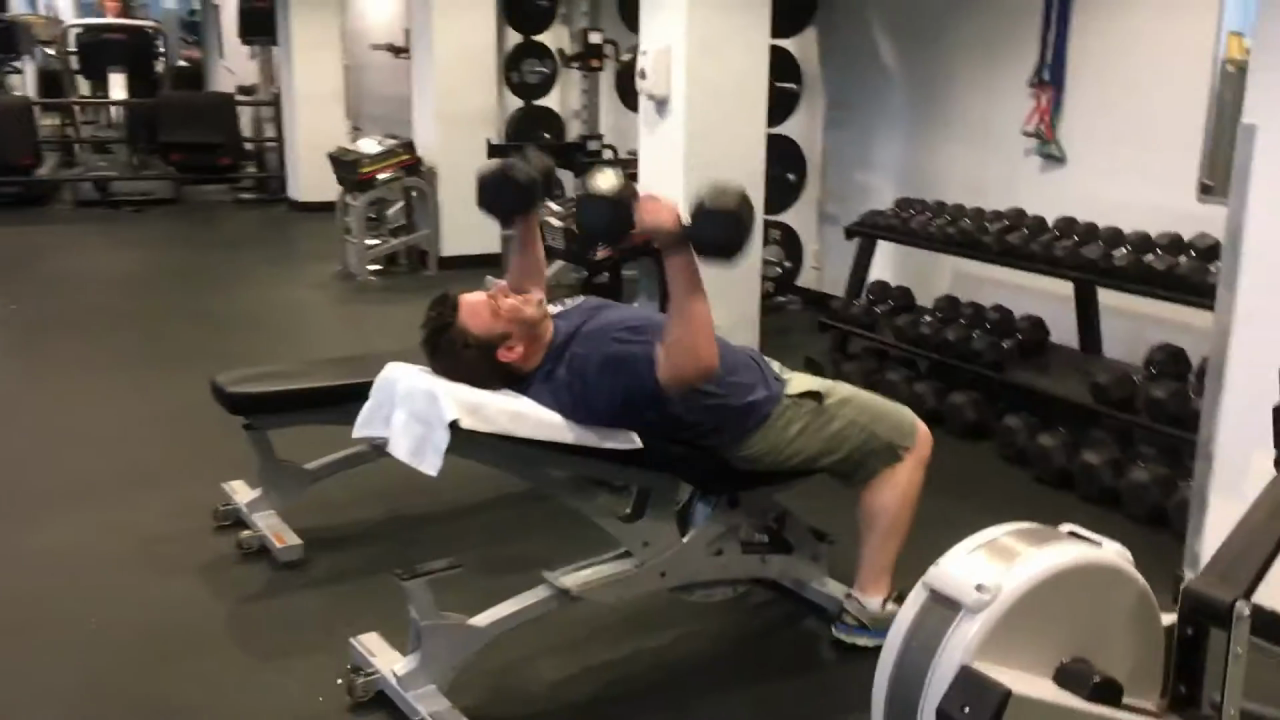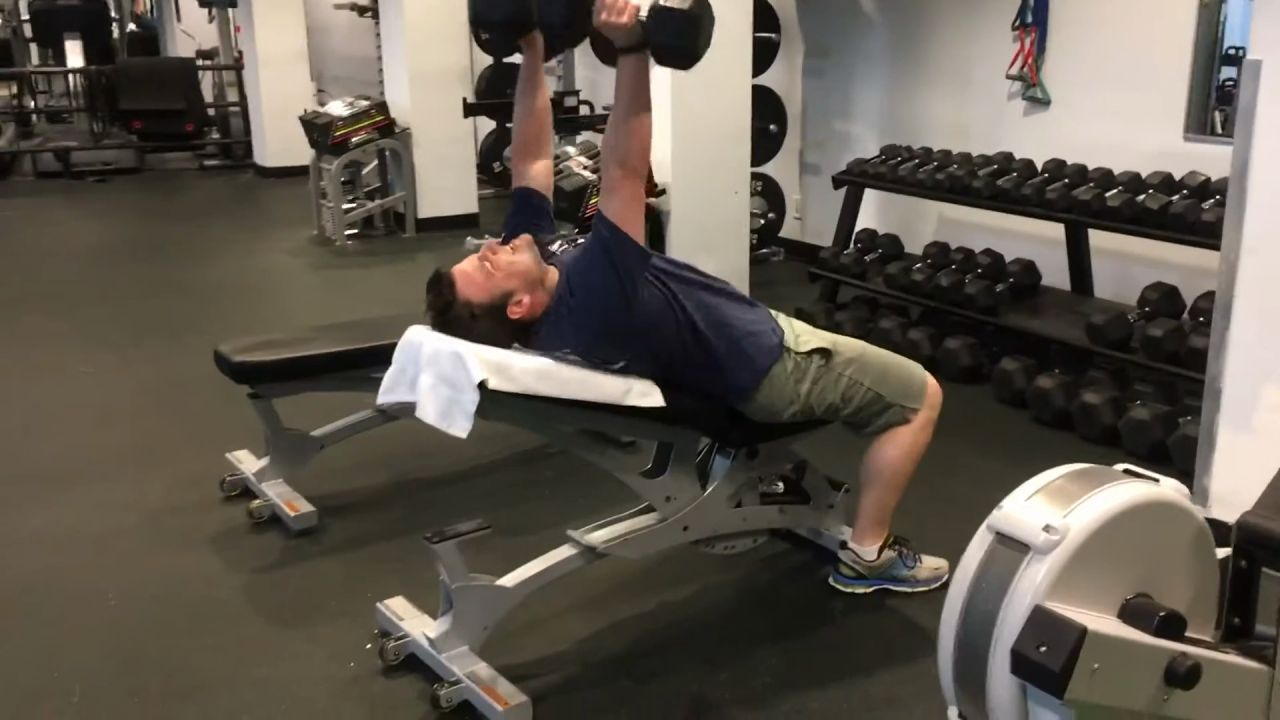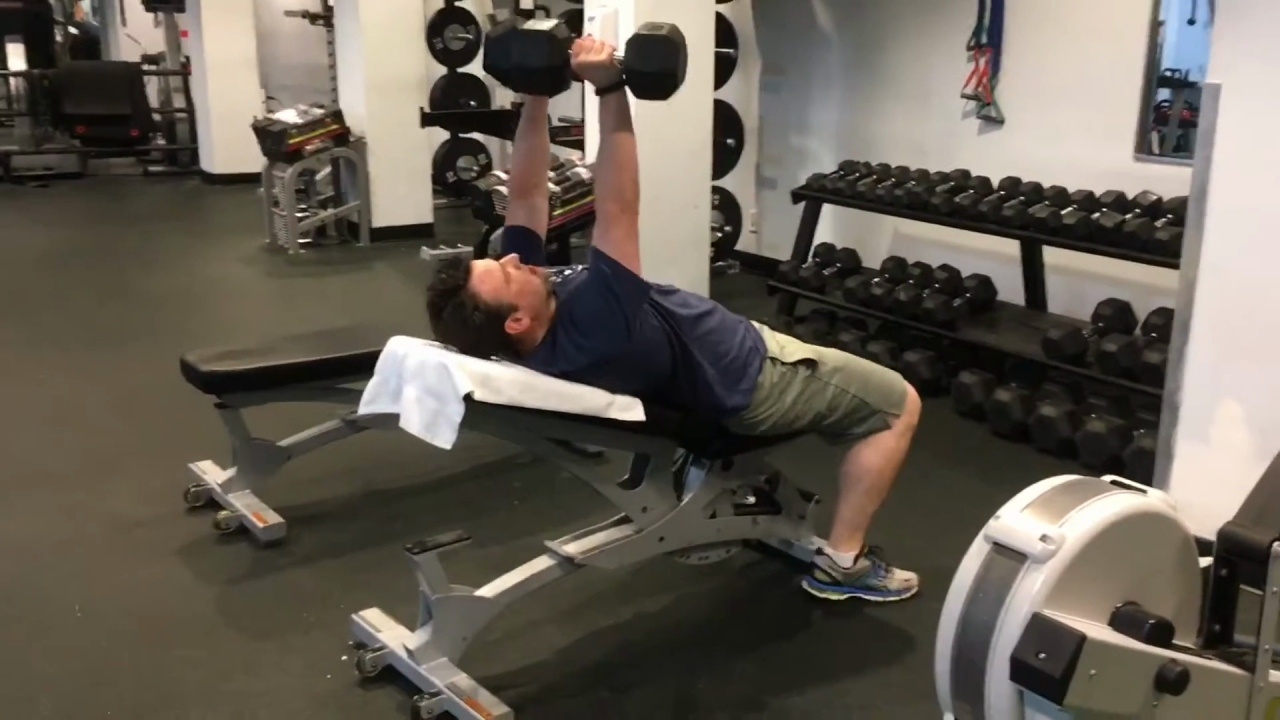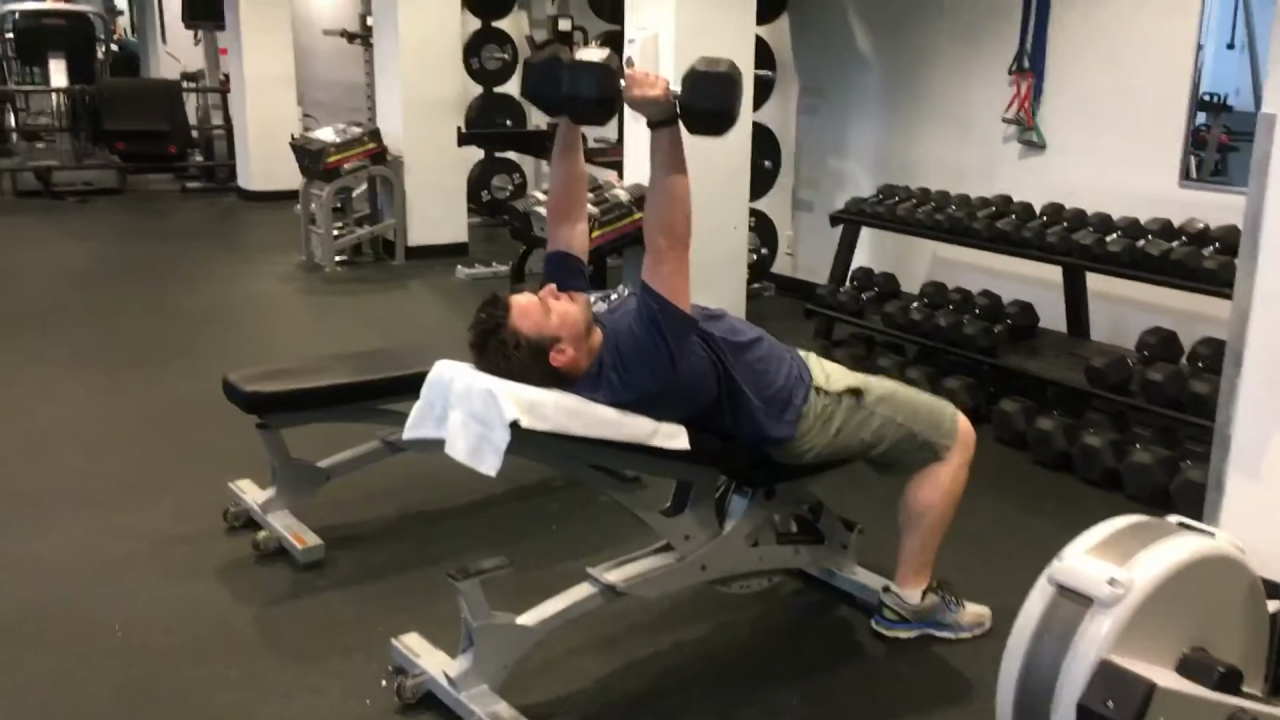
dt=0.5s
person 1, frame 1
left shoulder: (537, 351)
right shoulder: (585, 376)
left elbow: (528, 294)
right elbow: (696, 360)
left wrist: (525, 216)
right wrist: (672, 245)
left hip: (738, 385)
right hip: (754, 412)
right knee: (909, 438)
right ankle: (868, 607)
person 1, frame 2
left shoulder: (525, 255)
right shoulder: (591, 301)
left elbow: (531, 159)
right elbow: (624, 176)
left wrist: (531, 49)
right wrist: (630, 49)
left hip: (737, 331)
right hip: (764, 366)
right knee: (919, 396)
right ankle: (867, 554)
person 1, frame 3
left shoulder: (510, 297)
right shoulder: (594, 338)
left elbow: (527, 196)
right elbow: (618, 212)
left wrist: (536, 95)
right wrist: (609, 88)
right hip: (749, 379)
right knee: (899, 404)
right ankle: (842, 561)
person 1, frame 4
left shoulder: (567, 323)
right shoulder: (636, 369)
left elbow: (567, 222)
right elbow: (667, 245)
left wrist: (569, 120)
right wrist: (663, 121)
right hip: (795, 406)
right knee: (953, 434)
right ankle: (910, 598)
